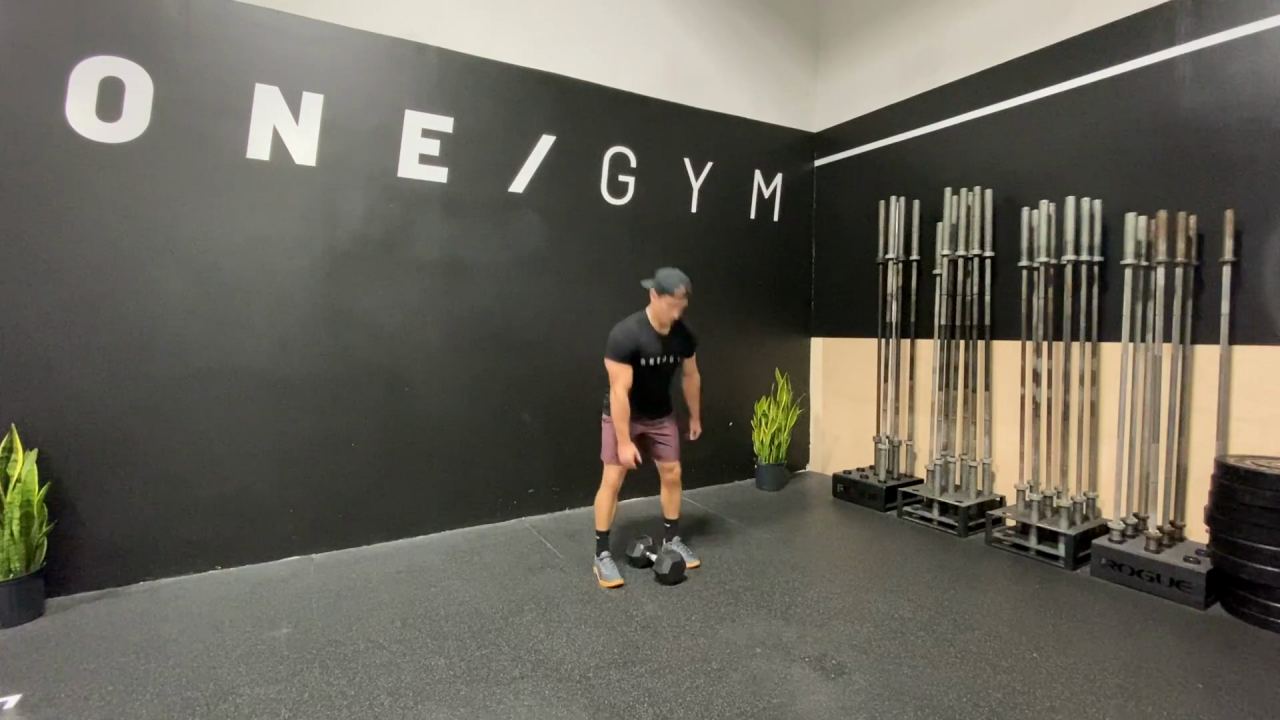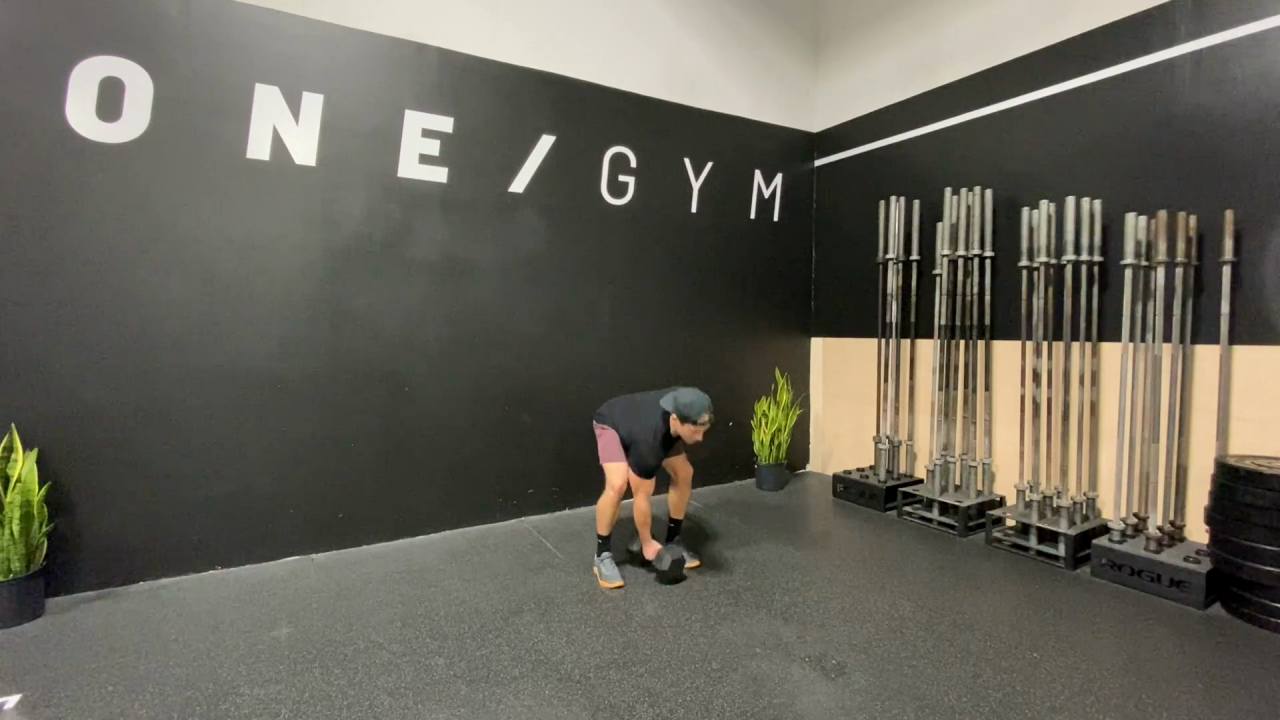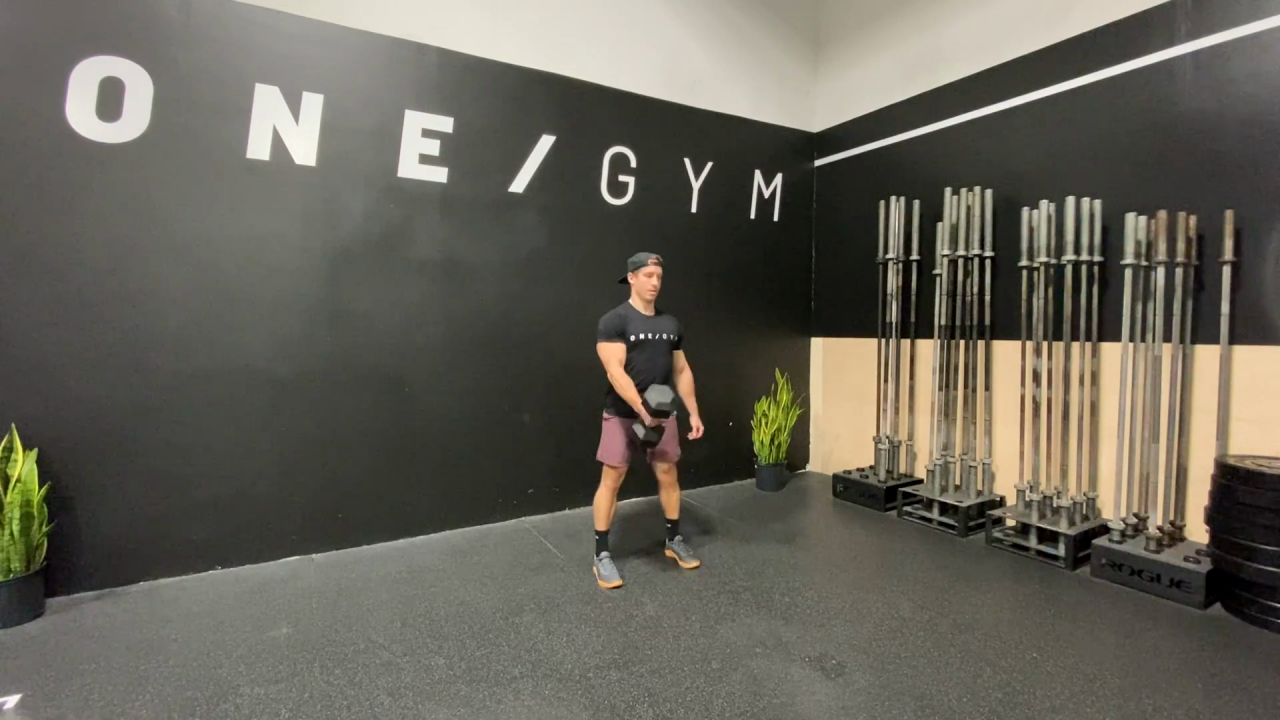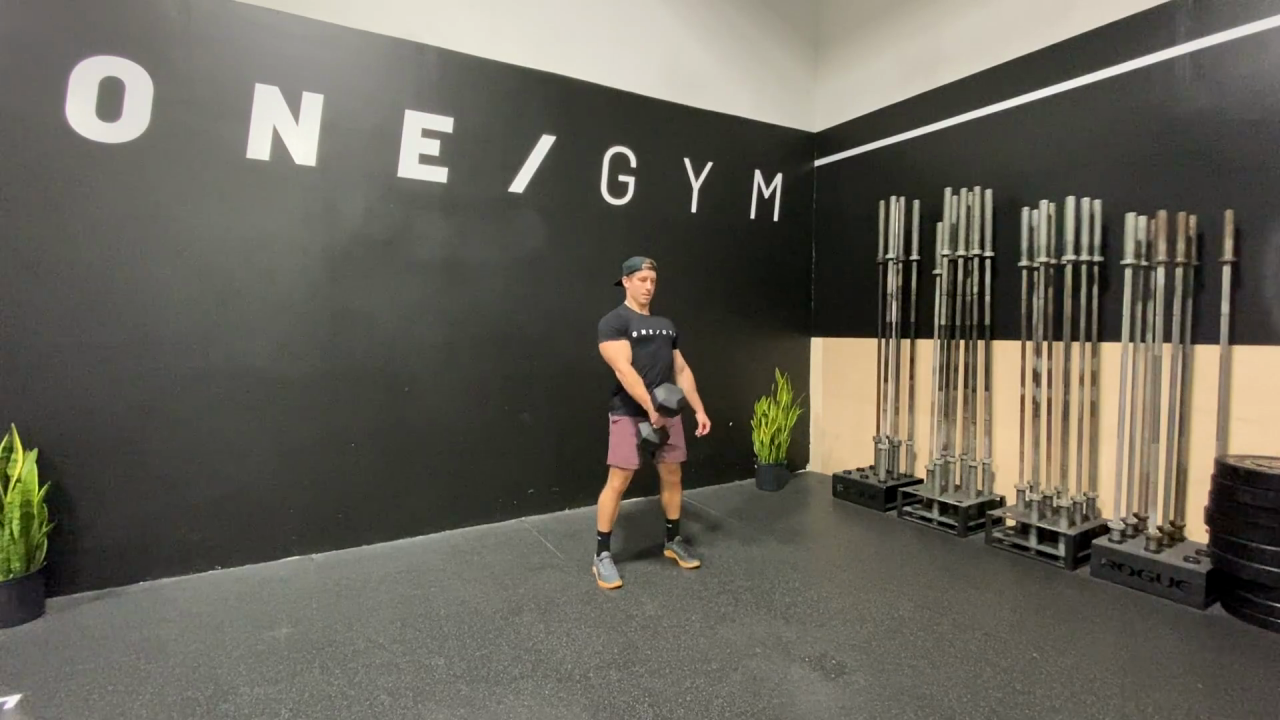
dt=0.7s
person 1, frame 1
left shoulder: (684, 335)
right shoulder: (626, 335)
left elbow: (691, 376)
right elbow: (619, 391)
left wrist: (695, 416)
right wrist: (624, 442)
left hip: (661, 415)
right hip: (623, 416)
left knee: (672, 474)
right knee: (613, 479)
left ankle: (672, 540)
right ankle: (602, 554)
person 1, frame 2
left shoulder: (686, 405)
right shoulder: (648, 444)
right elbow: (641, 498)
right wrist: (647, 543)
left hip: (641, 416)
right hip: (612, 424)
left knee: (684, 474)
right knee: (618, 485)
left ankle: (673, 541)
right ankle: (602, 556)
person 1, frame 3
left shoulder: (671, 323)
right shoulder: (614, 321)
left elbow: (682, 371)
right elbow: (615, 371)
left wrist: (694, 413)
right wrist: (642, 409)
left hip: (663, 413)
right hip: (622, 415)
left knee: (669, 476)
right knee: (611, 481)
left ankle: (673, 540)
right ankle: (601, 554)
person 1, frame 4
left shoulder: (665, 324)
right shoulder: (614, 322)
left elbow: (681, 369)
right elbow: (623, 369)
left wrist: (699, 409)
right wrist: (651, 408)
left hip: (667, 413)
right hip: (629, 415)
left knee: (672, 477)
right knee: (618, 482)
left ankle: (673, 540)
right ankle: (602, 555)
